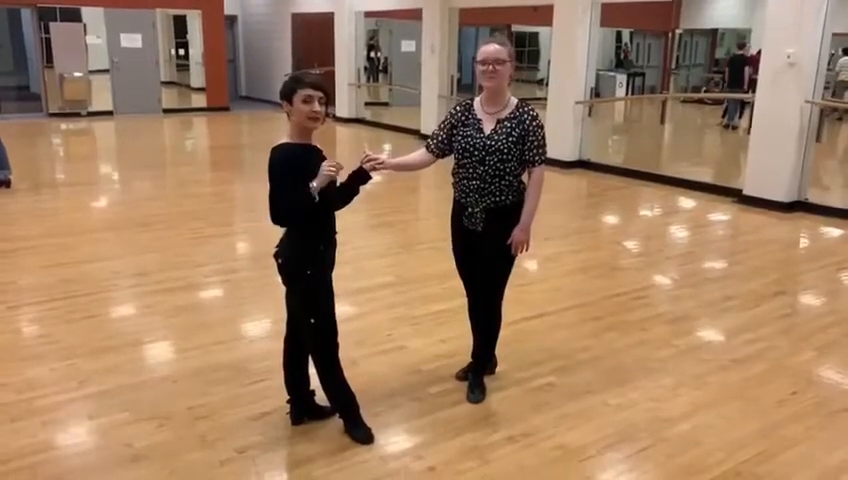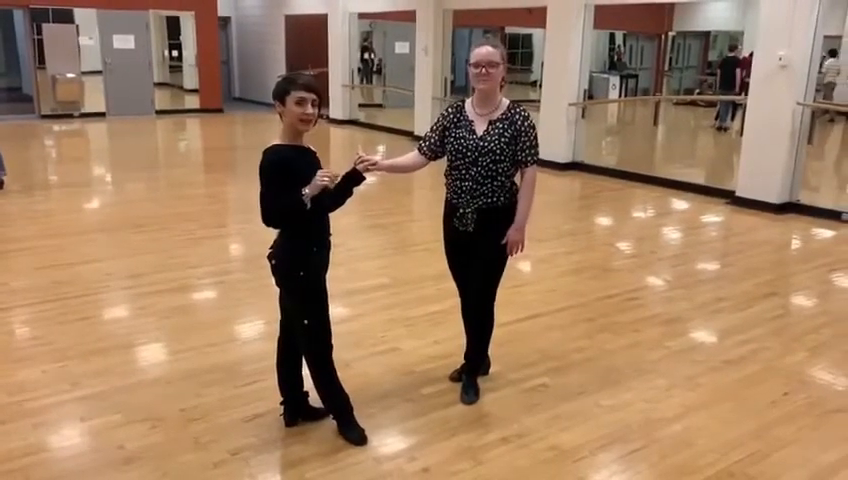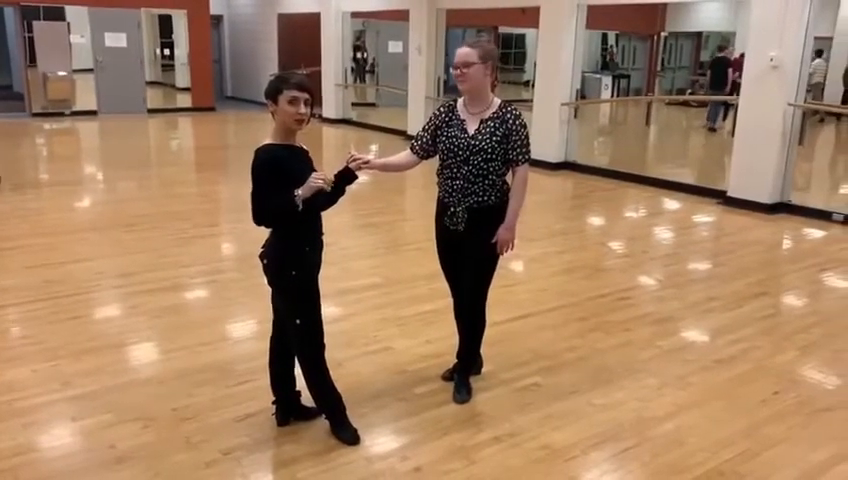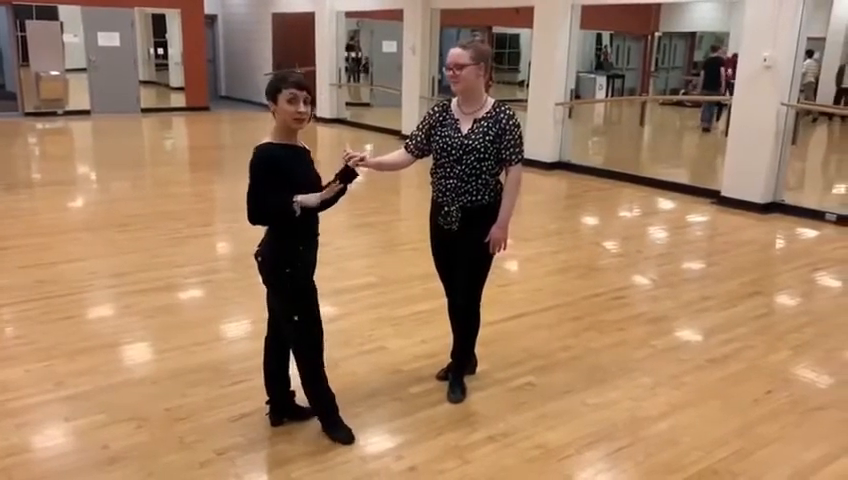
dt=0.5s
person 1, frame 1
left shoulder: (314, 152)
right shoulder: (284, 156)
left elbow: (332, 202)
right elbow: (280, 215)
left wrist: (361, 174)
right wrist: (316, 184)
left hip: (316, 254)
right hip: (301, 257)
left knee: (300, 332)
right knee: (322, 337)
left ankle: (301, 405)
right ankle: (349, 412)
person 1, frame 2
left shoulder: (307, 154)
right shoulder: (275, 159)
left elbow: (326, 204)
right elbow: (271, 216)
left wrist: (355, 175)
right wrist: (307, 192)
left hip: (311, 256)
right hip: (294, 259)
left knee: (294, 334)
right knee: (316, 339)
left ankle: (295, 406)
right ankle: (342, 414)
person 1, frame 3
left shoulder: (299, 153)
right shoulder: (268, 157)
left elbow: (318, 203)
right elbow: (262, 215)
left wrist: (346, 174)
right wrist: (300, 193)
left hip: (303, 255)
right hip: (288, 260)
left knee: (286, 333)
right knee: (309, 338)
left ankle: (287, 405)
right ankle: (336, 413)
person 1, frame 4
left shoulder: (301, 152)
right shoulder: (266, 155)
left elbow: (316, 202)
right elbow: (256, 213)
right wrist: (298, 201)
left hip: (299, 254)
right hip: (283, 258)
left knee: (282, 331)
right knee: (307, 336)
left ankle: (281, 405)
right ankle: (327, 413)
person 2, frame 1
left shoulder: (526, 118)
right shoulder: (461, 113)
left elbow: (536, 172)
right elbow: (429, 153)
left wrist: (525, 224)
right wrist: (390, 163)
left hip: (502, 220)
right hip: (465, 216)
left knee: (489, 295)
right knee: (473, 293)
left ankle: (478, 368)
right ankle: (486, 357)
person 2, frame 2
left shoulder: (517, 119)
right shoulder: (453, 114)
left elbow: (528, 173)
right elbow: (422, 155)
left wrist: (519, 224)
right wrist: (383, 164)
left hip: (495, 221)
right hip: (456, 217)
left knee: (481, 296)
right knee: (466, 295)
left ankle: (471, 369)
right ankle: (479, 358)
person 2, frame 3
left shoulder: (509, 118)
right shoulder: (445, 114)
left elbow: (520, 172)
right elbow: (414, 155)
left wrist: (509, 223)
right wrist: (374, 163)
left hip: (486, 220)
right hip: (448, 217)
left knee: (473, 296)
right knee: (458, 293)
left ankle: (464, 368)
right ankle: (471, 358)
person 2, frame 4
left shoulder: (502, 117)
right shoulder: (439, 113)
left elbow: (513, 172)
right elbow: (408, 154)
left wrist: (502, 223)
right wrist: (368, 161)
left hip: (480, 219)
right hip: (442, 216)
left knee: (467, 295)
right knee: (453, 293)
left ankle: (459, 368)
right ankle: (466, 357)
